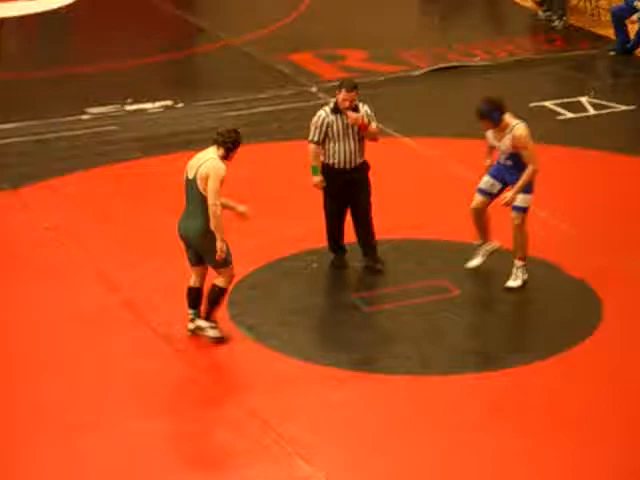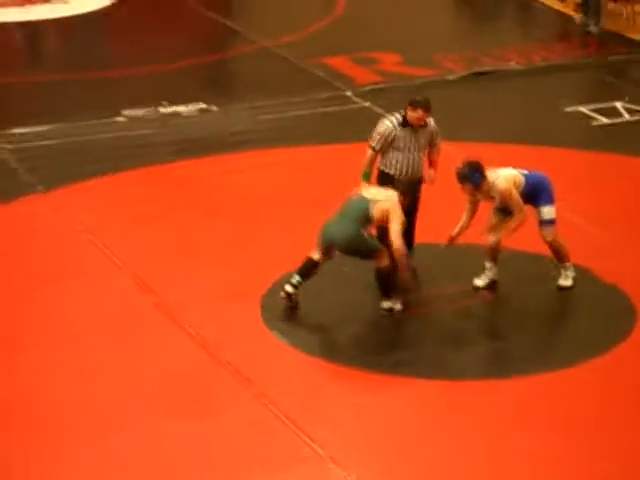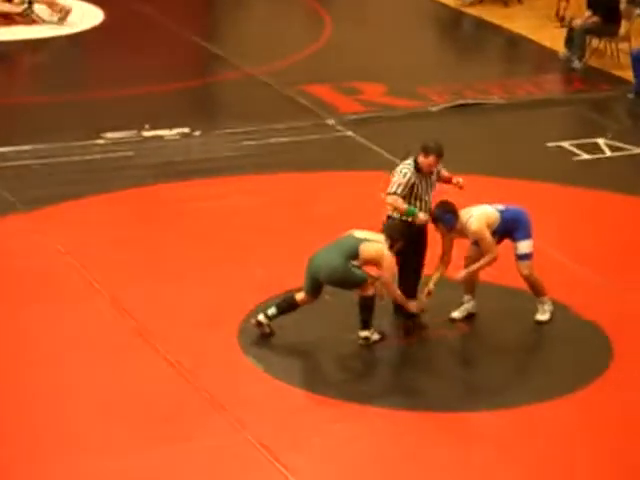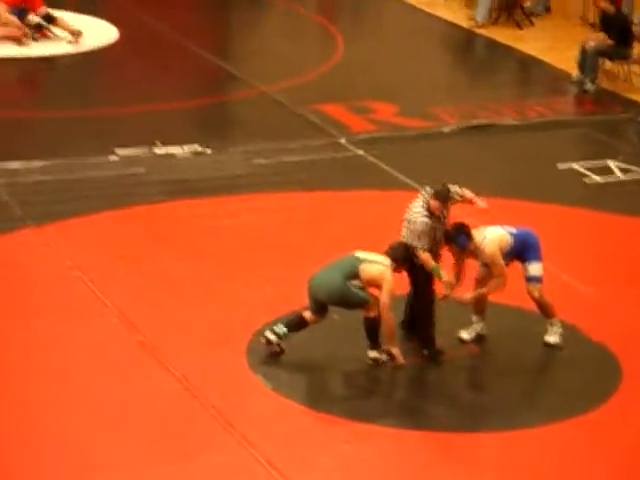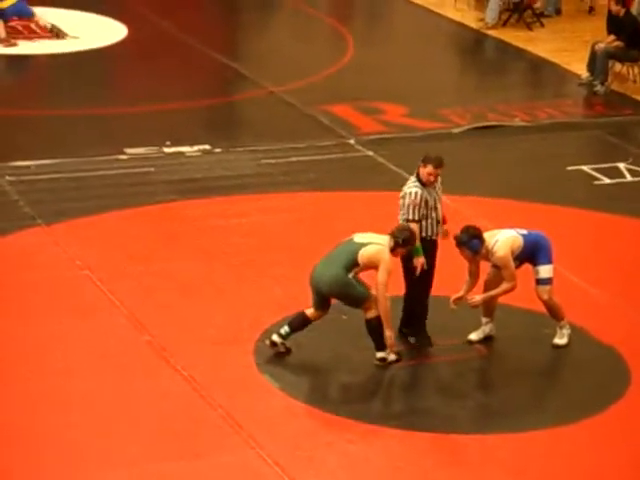
dt=1s
person 1, frame 1
left shoulder: (364, 110)
right shoulder: (324, 116)
left elbow: (375, 137)
right elbow: (314, 145)
left wrist: (361, 124)
right wrist: (316, 172)
left hip: (358, 170)
right hip: (333, 172)
left knee: (363, 213)
right knee: (334, 215)
left ankle: (371, 255)
right ankle: (338, 253)
person 1, frame 2
left shoulder: (429, 125)
right shoulder: (389, 125)
left elbow: (434, 145)
right elbow: (372, 151)
left wrist: (432, 168)
right wrist: (366, 179)
left hip: (413, 182)
right hip: (389, 181)
left knee: (409, 225)
person 1, frame 3
left shoulder: (431, 166)
right shoulder: (406, 172)
left elbow: (440, 174)
right elbow: (390, 198)
left wrist: (452, 179)
right wrist: (414, 213)
left hip: (417, 224)
right hip: (402, 225)
left knee: (416, 266)
right knee: (408, 268)
right ankle: (406, 314)
person 1, frame 4
left shoulder: (443, 193)
right shoulder: (421, 219)
left elbow: (461, 191)
right elbow: (422, 251)
left wrist: (475, 200)
right wrist: (439, 272)
left hip: (431, 251)
right hip: (416, 256)
left knee: (420, 291)
right knee: (425, 295)
left ankle: (410, 324)
right ankle: (427, 343)
person 1, frame 5
left shoulder: (434, 181)
right shoulder: (414, 191)
right elbow: (411, 224)
left wrist: (443, 222)
right wrist: (417, 253)
left hip: (430, 240)
right hip: (414, 243)
left knee: (425, 287)
right knee: (417, 289)
left ankle: (408, 328)
right ankle: (414, 333)
person 2, frame 1
left shoulder: (197, 158)
right shoulder: (217, 166)
right elbow: (213, 205)
left wrist: (233, 206)
right wrist: (220, 239)
left hip: (185, 226)
right hip: (202, 229)
left knee: (198, 273)
right knee: (226, 274)
left ankle: (193, 320)
right ankle: (205, 320)
person 2, frame 2
left shoulder: (367, 188)
right shoulder: (395, 209)
right elbow: (397, 245)
right wrist: (403, 271)
left hip: (329, 229)
right hip: (347, 237)
left knee: (320, 254)
right knee: (382, 256)
left ankle: (291, 288)
right ankle: (388, 302)
person 2, frame 3
left shoulder: (359, 232)
right shoulder: (385, 255)
right elbow: (392, 291)
right wrist: (408, 304)
left hip: (315, 260)
right hip: (332, 267)
left knee: (308, 295)
right knee: (368, 286)
left ankle: (264, 318)
right ankle: (366, 333)
person 2, frame 4
left shoulder: (367, 255)
right shoulder: (386, 277)
right elbow: (386, 314)
right wrist: (393, 346)
left hip: (316, 279)
right hip: (333, 286)
left knee: (316, 314)
right knee: (373, 306)
left ankle: (273, 335)
right ankle: (375, 353)
person 2, frame 5
left shoulder: (364, 236)
right shoulder: (385, 256)
right elbow: (382, 296)
left wrist: (366, 291)
right wrist: (388, 329)
left hip: (317, 273)
right hip: (334, 279)
left knee: (318, 310)
right knee: (371, 305)
left ankle: (278, 337)
right ankle: (382, 353)
person 3, frame 1
left shoulder: (519, 133)
right shoulder: (491, 126)
left elbow: (533, 167)
left wrist: (514, 192)
right wrist: (489, 157)
left hip: (522, 173)
right hip: (500, 167)
left knee: (517, 222)
right knee: (476, 207)
left ankle: (520, 269)
right ankle: (486, 244)
person 3, frame 2
left shoulder: (501, 187)
right shoulder: (475, 189)
left elbow: (520, 215)
right elbow: (469, 213)
left wrist: (498, 236)
right wrist: (455, 234)
left hip: (539, 188)
right hip: (519, 190)
left knee: (548, 237)
right knee: (493, 228)
left ankle: (567, 270)
right ankle: (491, 270)
person 3, frame 3
left shoulder: (474, 226)
right shoulder: (451, 227)
left elbow: (493, 254)
right elbow: (444, 260)
left wrist: (468, 272)
right wrist: (432, 282)
left hip: (517, 221)
right hip: (496, 224)
left knee: (525, 272)
right knee: (469, 261)
left ankle: (545, 305)
right ankle: (469, 303)
person 3, frame 4
left shoulder: (487, 249)
right shoulder: (464, 245)
left elbow: (501, 280)
right elbow: (458, 274)
left wrist: (473, 295)
right wrist: (449, 291)
left hip: (527, 244)
right hip: (506, 242)
left knee: (535, 293)
right knee: (480, 282)
left ankle: (554, 326)
right ankle: (478, 324)
person 3, frame 5
left shoulder: (499, 252)
right shoulder: (476, 248)
left elbow: (511, 283)
right elbow: (473, 277)
left wrist: (483, 297)
right wrist: (463, 293)
left hip: (538, 247)
right hip: (518, 246)
left knee: (544, 296)
right knee: (489, 284)
left ankle: (563, 328)
right ankle: (487, 326)
